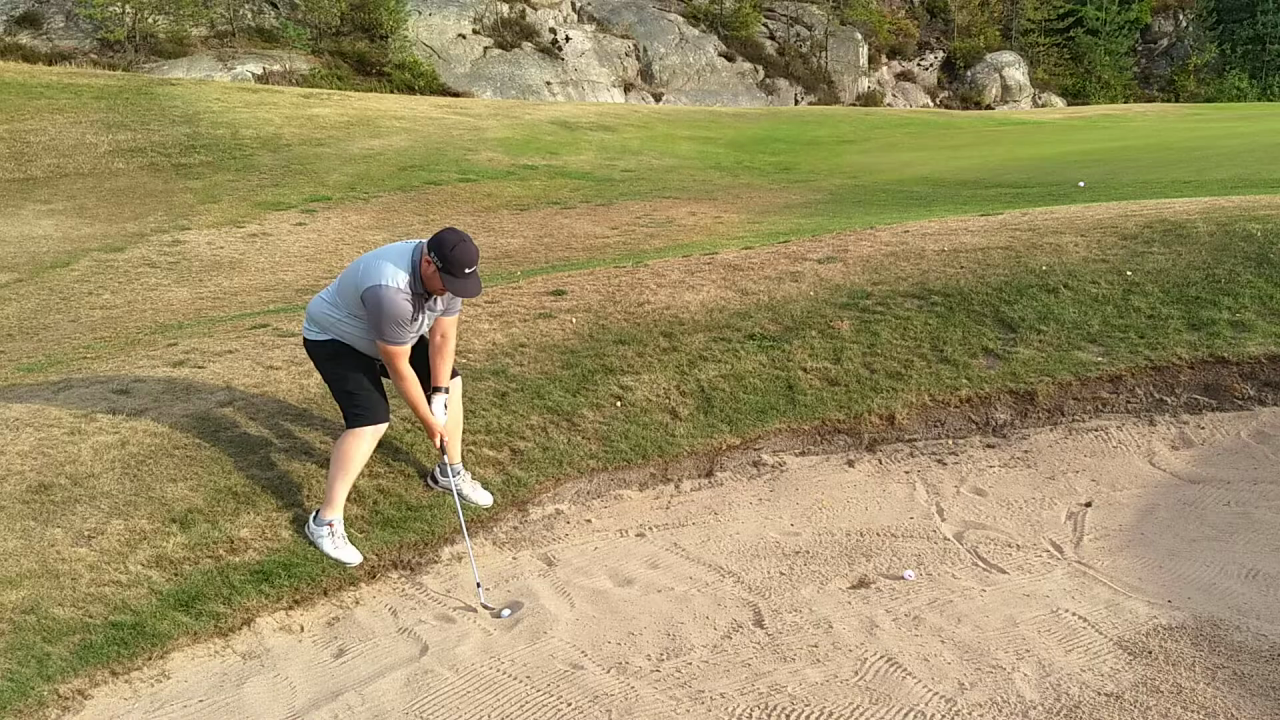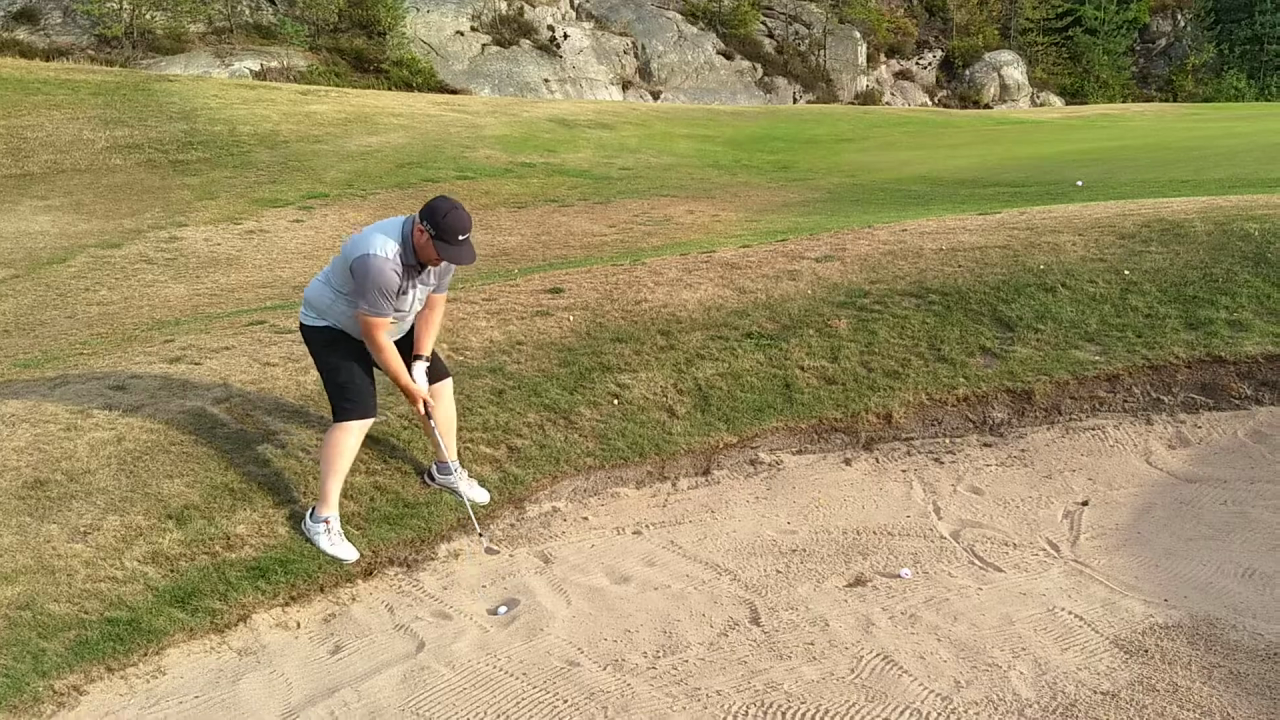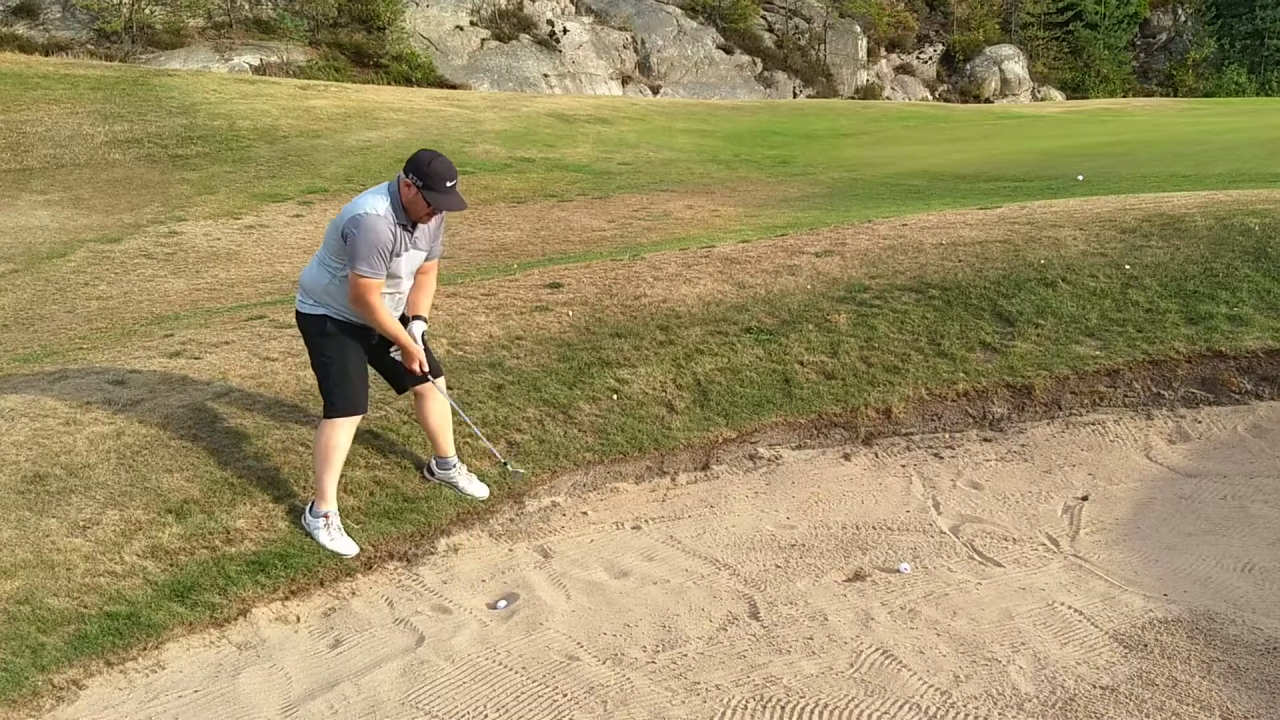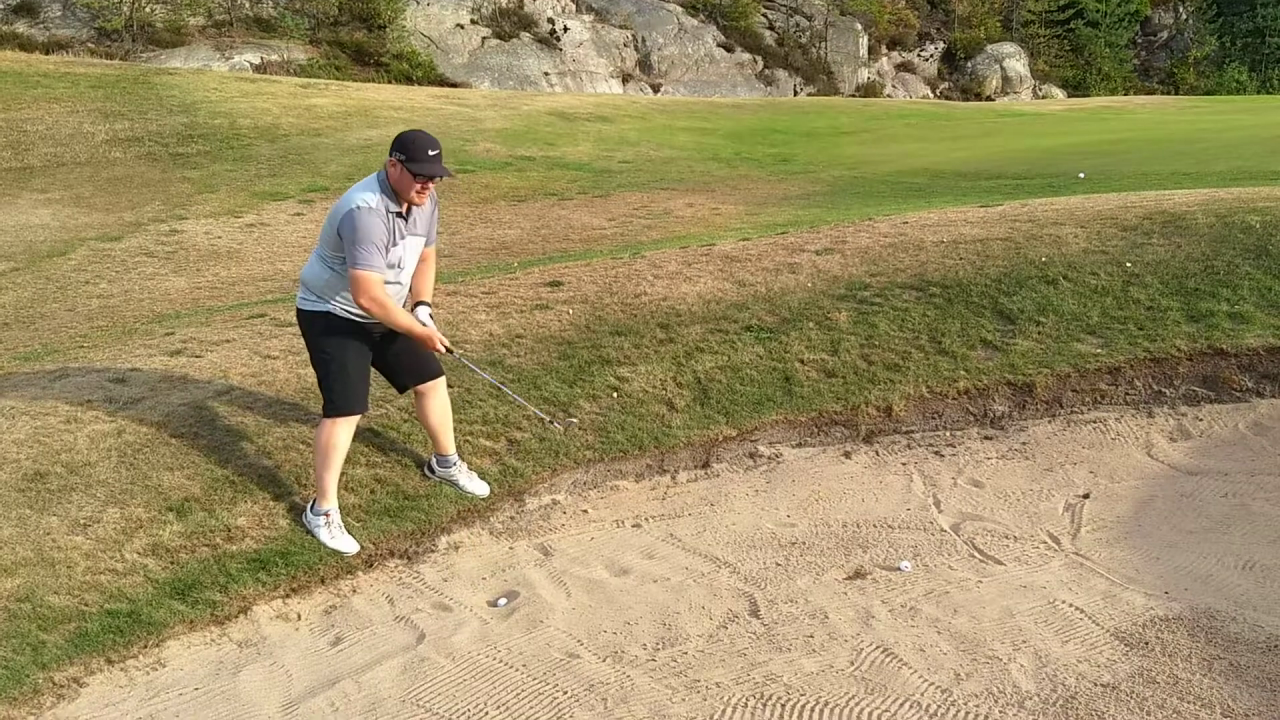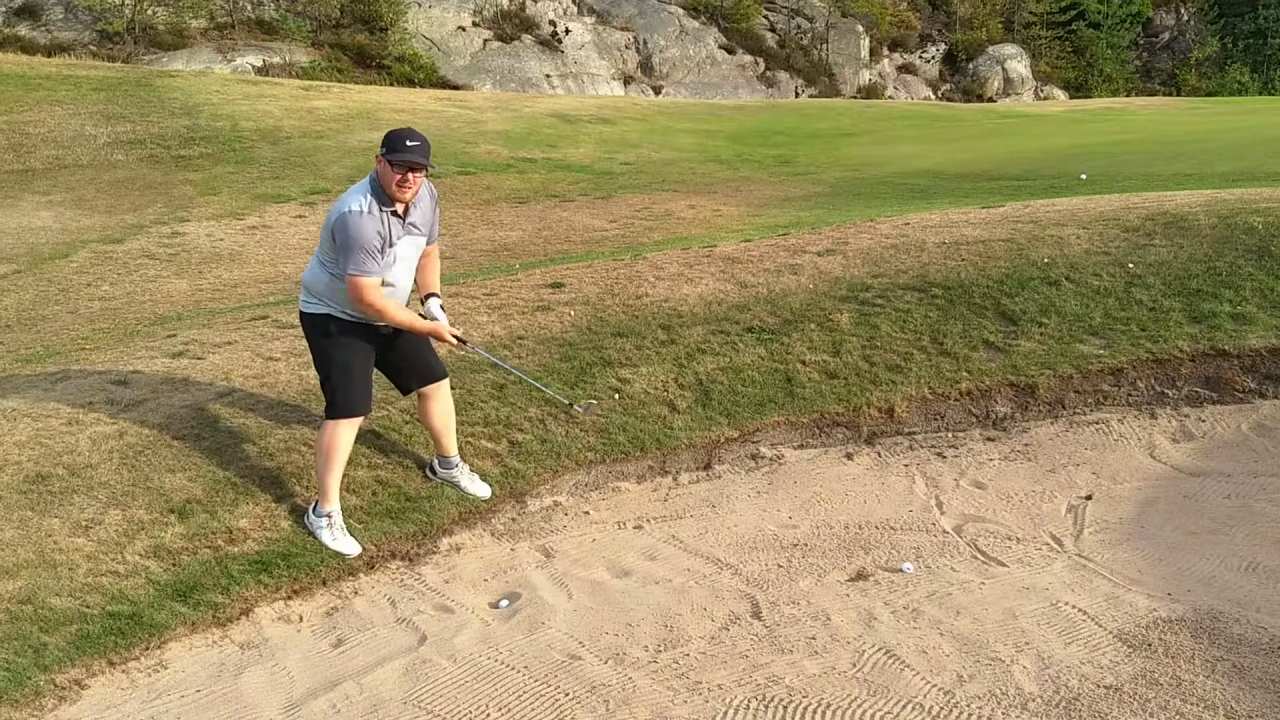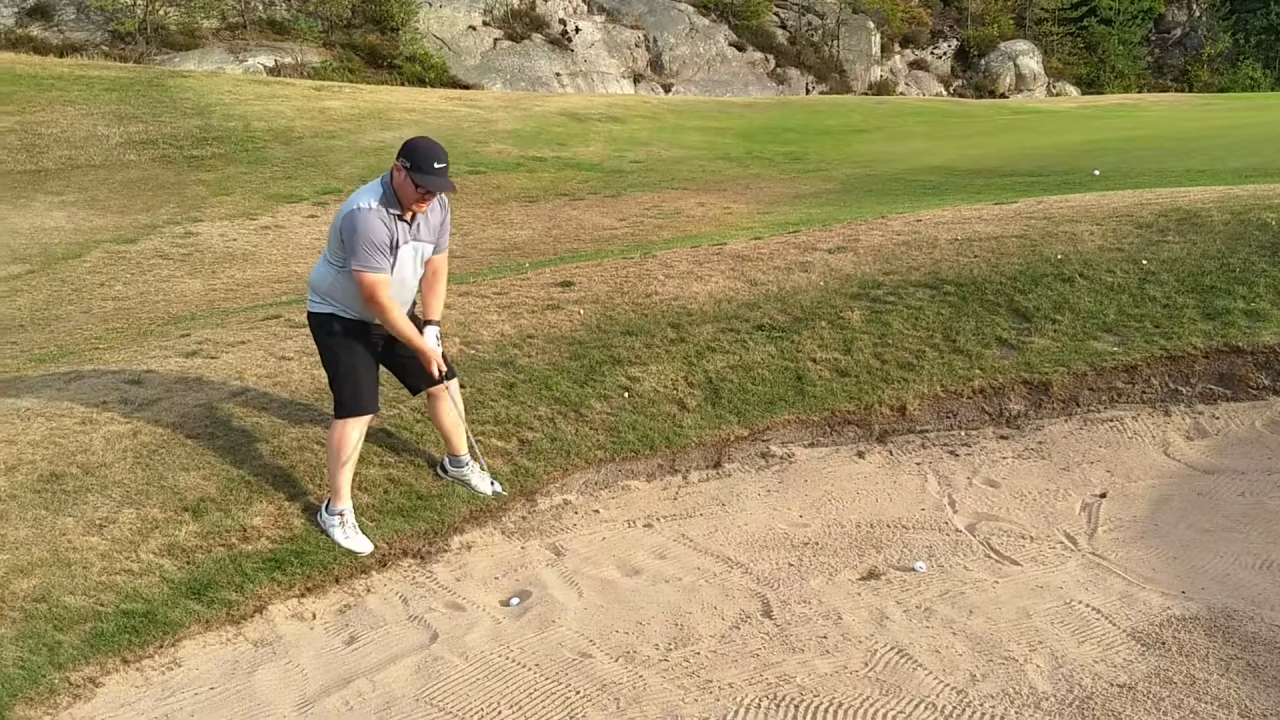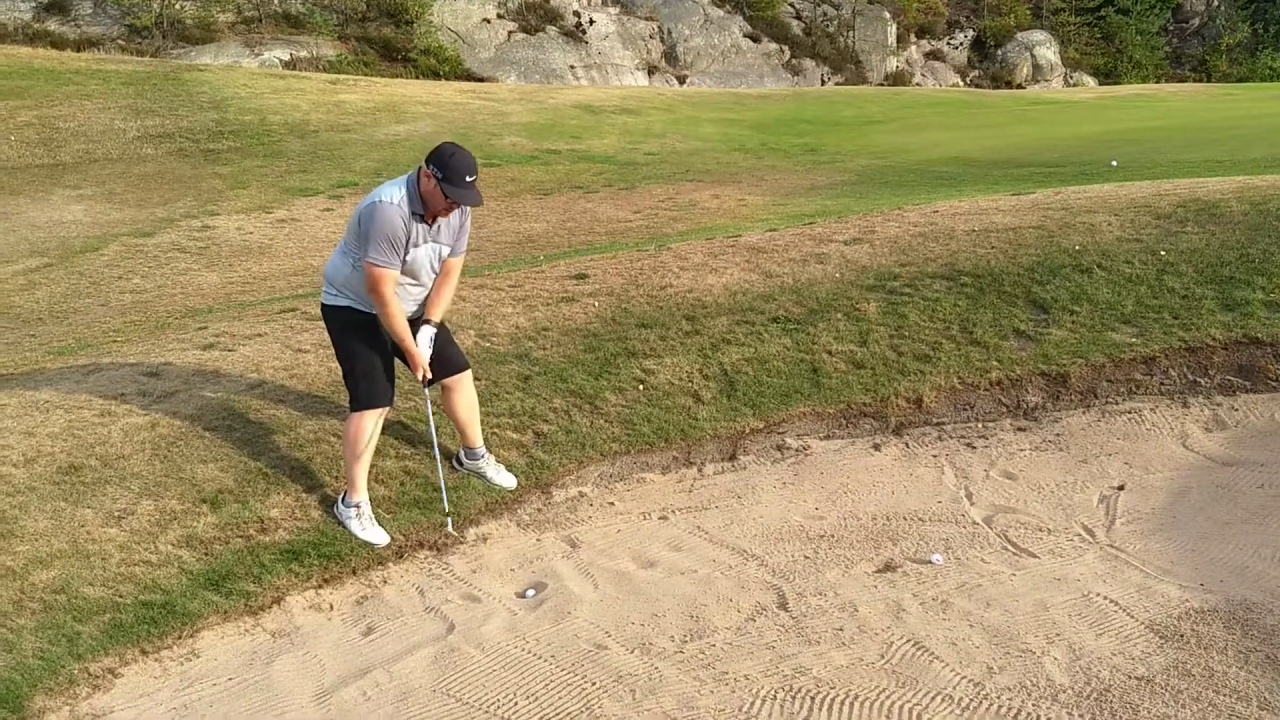
dt=0.3s
person 1, frame 1
left shoulder: (448, 271)
right shoulder: (391, 289)
left elbow: (443, 335)
right elbow: (398, 366)
left wrist: (438, 398)
right wrist: (428, 420)
right hip: (335, 338)
left knee: (449, 381)
right knee: (370, 422)
left ankle: (450, 473)
right ankle: (326, 522)
person 1, frame 2
left shoulder: (441, 247)
right shoulder: (380, 259)
left elbow: (432, 307)
right elbow: (376, 337)
left wrist: (420, 365)
right wrist: (408, 388)
left hip: (391, 320)
right hip: (333, 326)
left knee: (440, 380)
right knee: (357, 415)
left ankle: (447, 469)
right ankle: (322, 518)
person 1, frame 3
left shoulder: (430, 213)
right shoulder: (372, 220)
left elbow: (426, 271)
right elbow: (364, 299)
left wrist: (416, 326)
right wrist: (405, 343)
left hip: (386, 316)
right hip: (331, 317)
left knee: (430, 380)
right knee: (346, 410)
left ankle: (445, 464)
right ankle: (321, 512)
person 1, frame 4
left shoulder: (424, 199)
right shoulder: (366, 212)
left elbow: (425, 257)
right elbow: (367, 296)
left wrist: (423, 310)
right wrist: (420, 332)
left hip: (385, 314)
right hip: (333, 314)
left knee: (431, 379)
right knee: (345, 409)
left ankle: (445, 462)
right ankle: (322, 511)
person 1, frame 5
left shoulder: (426, 197)
right shoulder: (358, 216)
left elbow: (427, 252)
right elbow: (367, 299)
left wrist: (433, 302)
right wrist: (425, 327)
left hip: (389, 314)
right hip: (336, 317)
left knee: (434, 382)
right knee: (348, 411)
left ankle: (447, 464)
right ankle: (324, 512)
person 1, frame 6
left shoulder: (436, 205)
right shoulder: (366, 215)
left elbow: (435, 268)
right elbow: (375, 299)
left wrist: (431, 328)
right wrist: (421, 348)
left hip: (397, 314)
right hip: (342, 317)
left knee: (444, 383)
right knee: (356, 410)
left ankle: (458, 462)
right ankle: (337, 511)
person 1, frame 7
left shoulder: (457, 208)
right shoulder: (388, 211)
left elbow: (449, 272)
right elbow: (380, 293)
left wrist: (429, 327)
right wrist: (410, 351)
left hip: (411, 307)
right hip: (355, 308)
left knee: (458, 374)
right knee: (372, 403)
left ankle: (474, 455)
right ankle: (353, 502)
